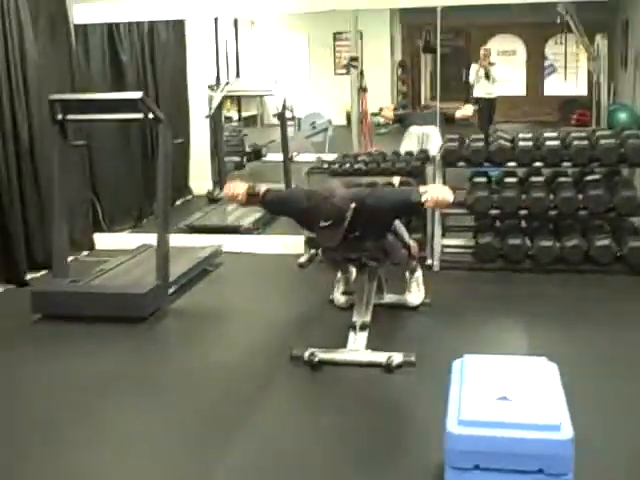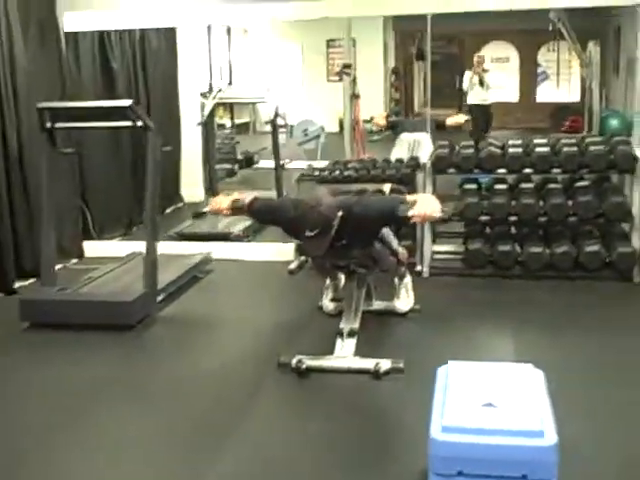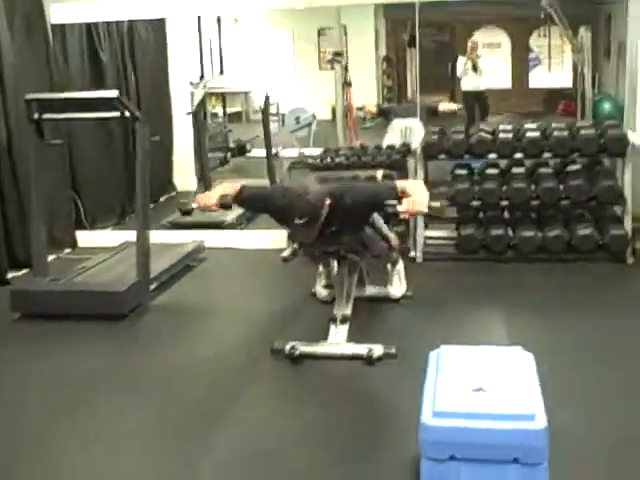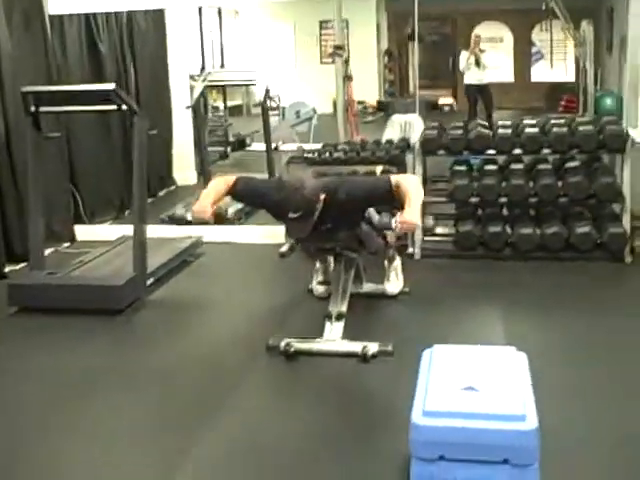
dt=0.1s
person 1, frame 1
left shoulder: (377, 203)
right shoulder: (305, 203)
left elbow: (431, 194)
right elbow: (258, 194)
left wrist: (440, 193)
right wrist: (239, 191)
left hip: (381, 239)
left ankle: (413, 272)
right ankle: (345, 274)
person 1, frame 2
left shoulder: (366, 208)
right shoulder: (295, 211)
left elbow: (419, 201)
right elbow: (246, 201)
left wrist: (428, 205)
right wrist: (227, 200)
left ankle: (401, 279)
right ankle: (334, 280)
person 1, frame 3
left shoulder: (352, 198)
right shoulder: (281, 200)
left elbow: (412, 186)
right elbow: (233, 189)
left wrist: (419, 198)
right wrist: (212, 195)
left hip: (359, 229)
person 1, frame 4
left shoulder: (346, 193)
right shoulder: (277, 194)
left elbow: (408, 181)
right elbow: (225, 181)
left wrist: (412, 210)
right wrist: (205, 201)
left hip: (354, 222)
left ankle: (391, 262)
right ankle: (323, 264)
